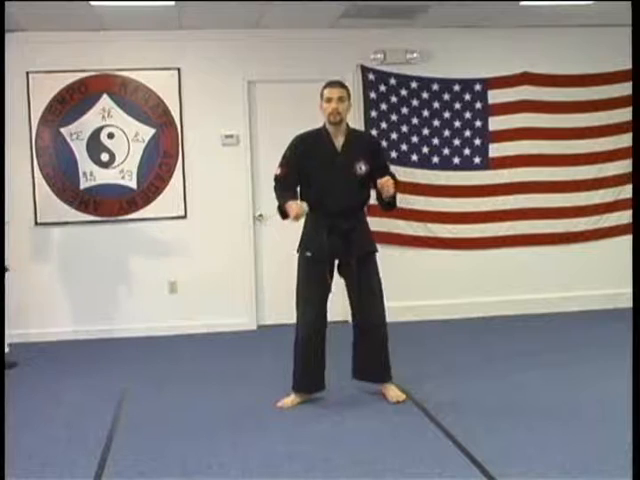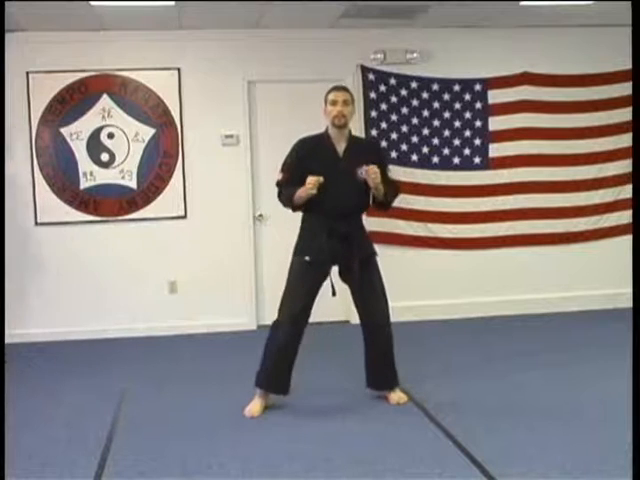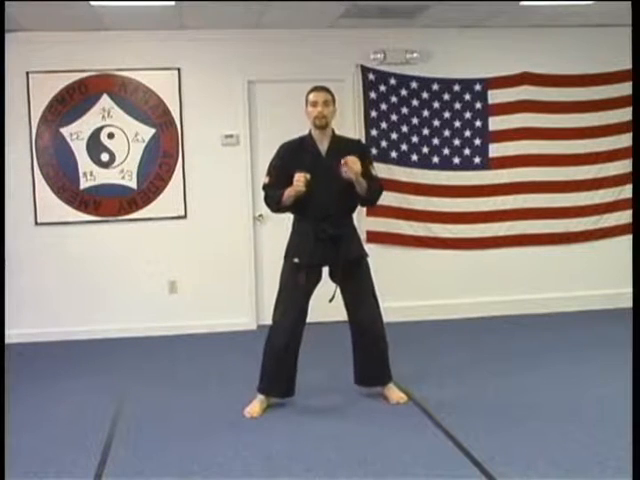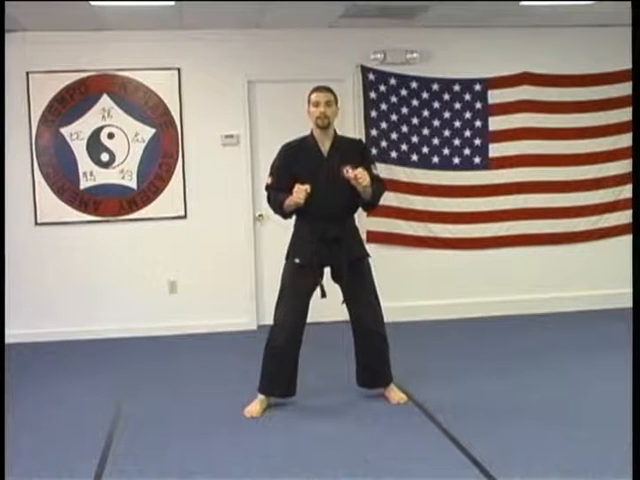
dt=0.4s
person 1, frame 1
left shoulder: (367, 144)
right shoulder: (303, 144)
left elbow: (384, 189)
right elbow: (283, 184)
left wrist: (387, 191)
right wrist: (290, 205)
left hip: (355, 234)
right hip: (317, 234)
left knee: (370, 311)
right knee: (310, 315)
left ankle: (382, 379)
right ankle: (304, 387)
person 1, frame 2
left shoulder: (370, 150)
right shoulder: (306, 148)
left elbow: (387, 196)
right elbow: (284, 191)
left wrist: (378, 187)
right wrist: (301, 192)
left hip: (354, 238)
right hip: (315, 238)
left knee: (376, 314)
right knee: (290, 316)
left ankle: (387, 384)
right ankle: (265, 390)
person 1, frame 3
left shoulder: (354, 149)
right shoulder: (289, 152)
left elbow: (371, 196)
right elbow: (272, 199)
left wrist: (358, 178)
right wrist: (292, 191)
left hip: (344, 239)
right hip: (305, 241)
left knee: (367, 315)
right knee: (286, 320)
left ankle: (383, 381)
right ankle: (267, 393)
person 1, frame 4
left shoulder: (356, 150)
right shoulder: (292, 152)
left elbow: (373, 198)
right elbow: (274, 198)
left wrist: (365, 187)
right wrist: (292, 201)
left hip: (346, 240)
right hip: (306, 241)
left knee: (369, 316)
right knee: (287, 321)
left ankle: (384, 382)
right ankle: (267, 393)
